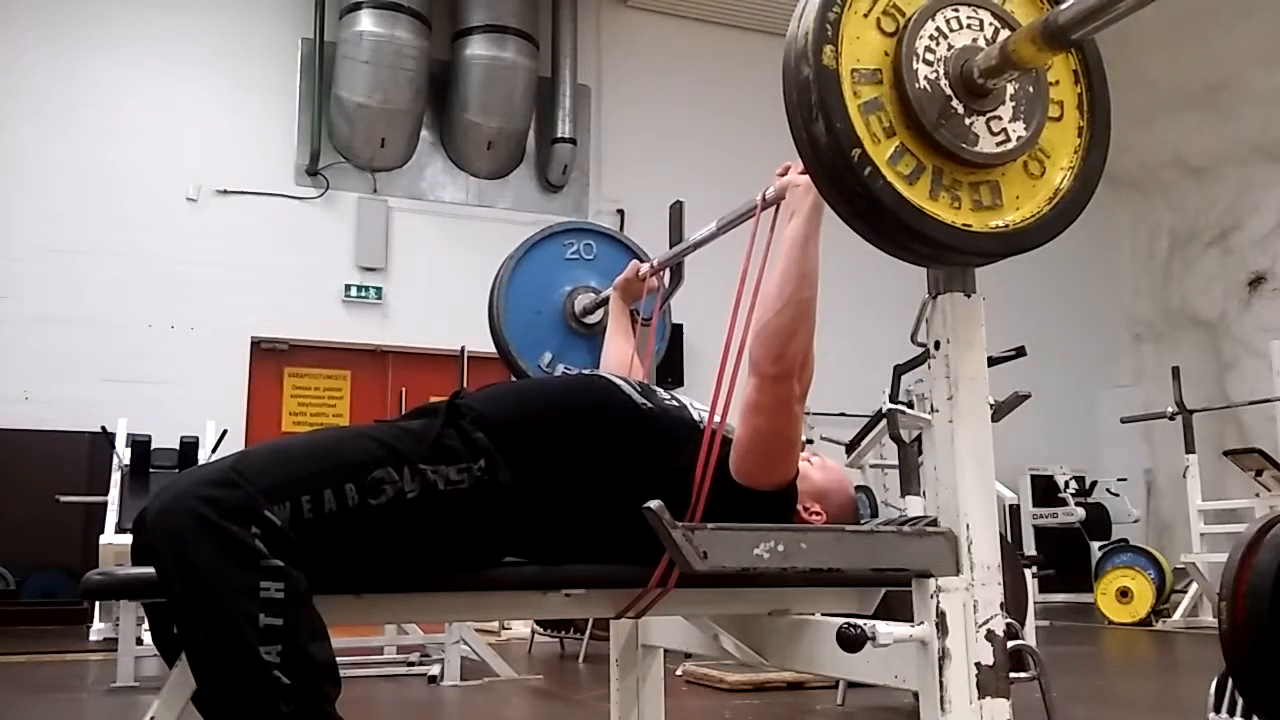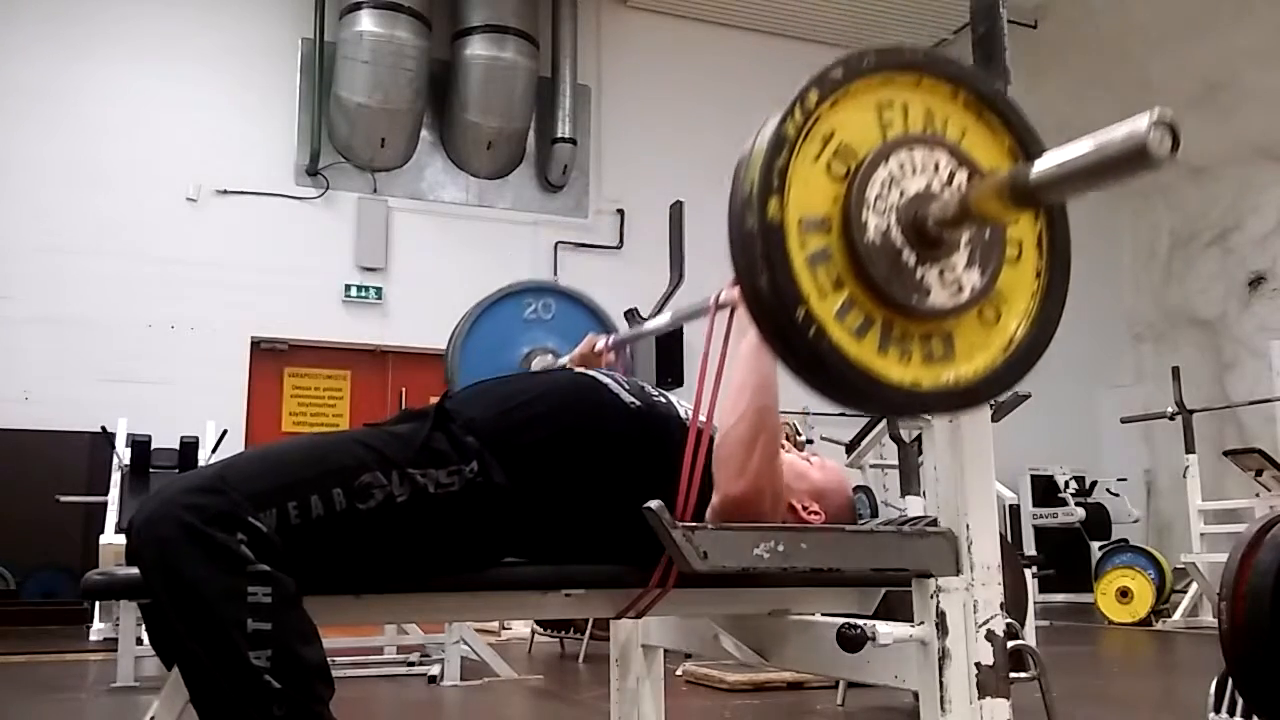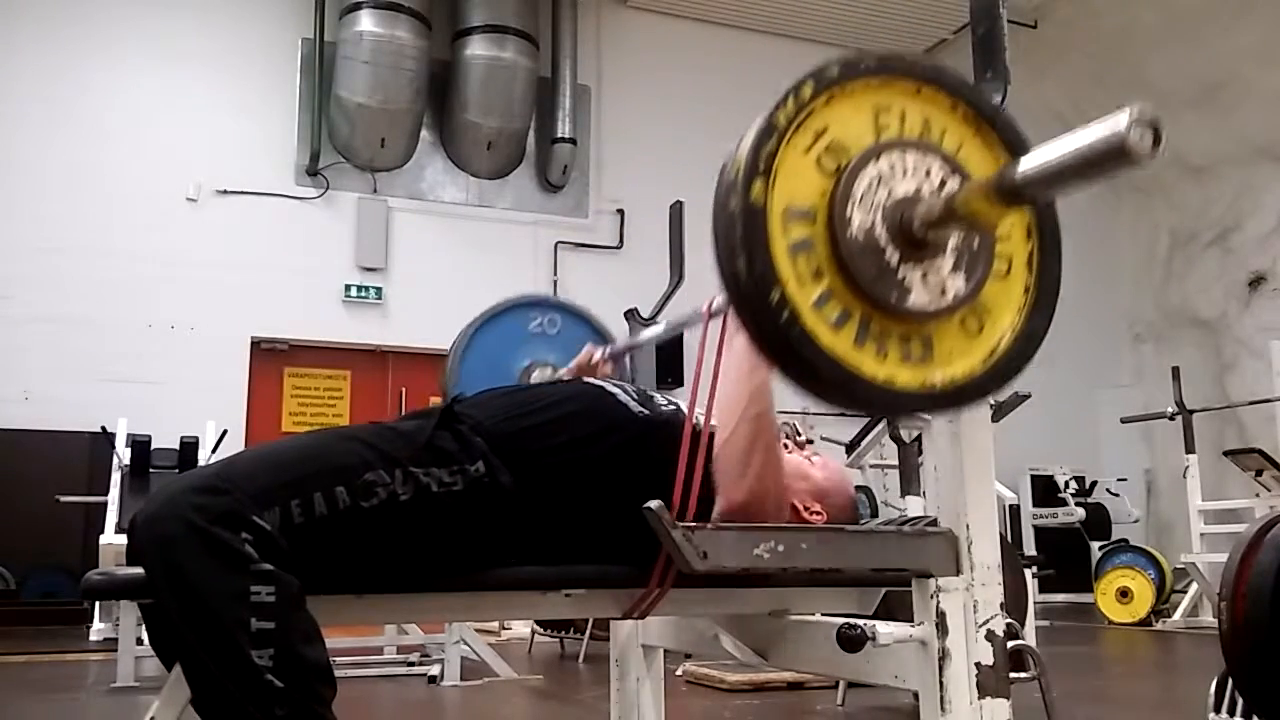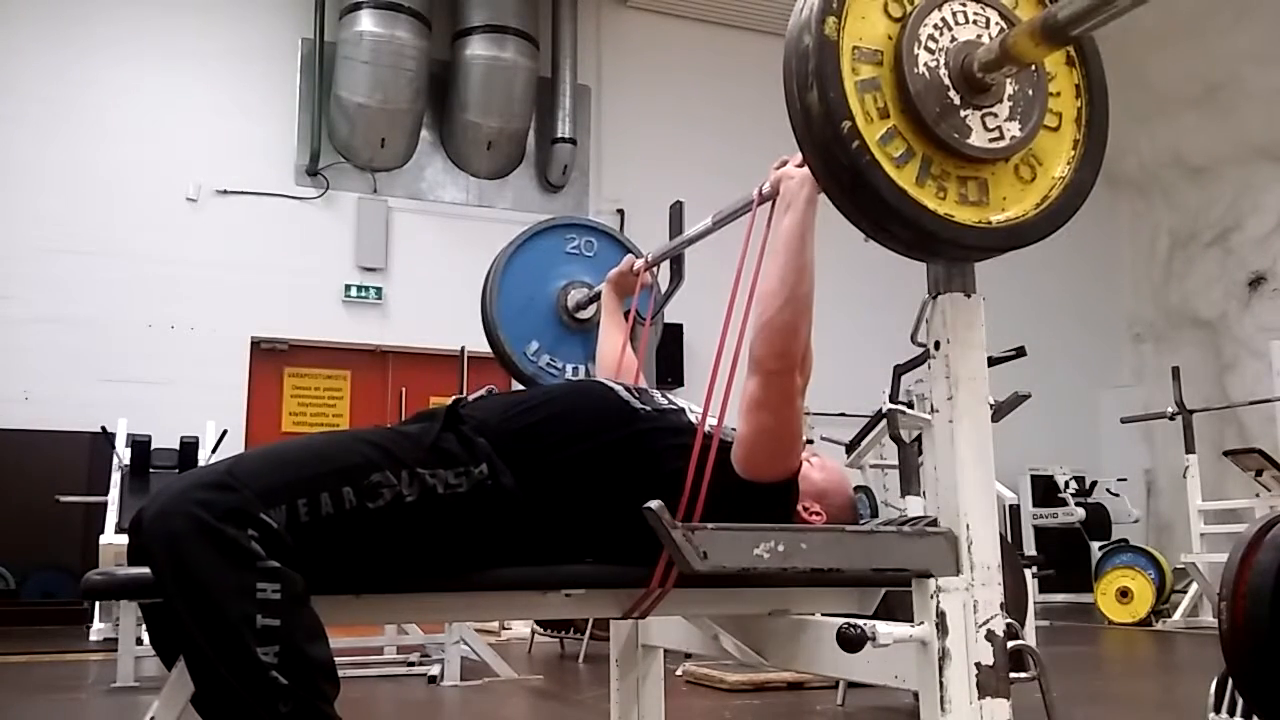
dt=1s
person 1, frame 1
left shoulder: (749, 498)
right shoulder: (693, 459)
left elbow: (777, 369)
right elbow: (618, 402)
left wrist: (804, 208)
right wrist: (622, 305)
left knee: (207, 512)
right knee: (184, 516)
person 1, frame 2
left shoulder: (756, 502)
right shoulder: (687, 460)
left elbow: (739, 493)
left wrist: (761, 312)
right wrist: (587, 372)
left knee: (198, 522)
right knee: (180, 523)
person 1, frame 3
left shoulder: (758, 512)
right shoulder: (688, 467)
left elbow: (743, 485)
left wrist: (749, 325)
right wrist: (575, 384)
left knee: (198, 520)
right knee: (180, 518)
person 1, frame 4
left shoulder: (749, 495)
right shoulder: (692, 454)
left elbow: (778, 368)
right elbow: (619, 405)
left wrist: (798, 201)
right wrist: (614, 301)
left knee: (205, 515)
right knee: (181, 518)
